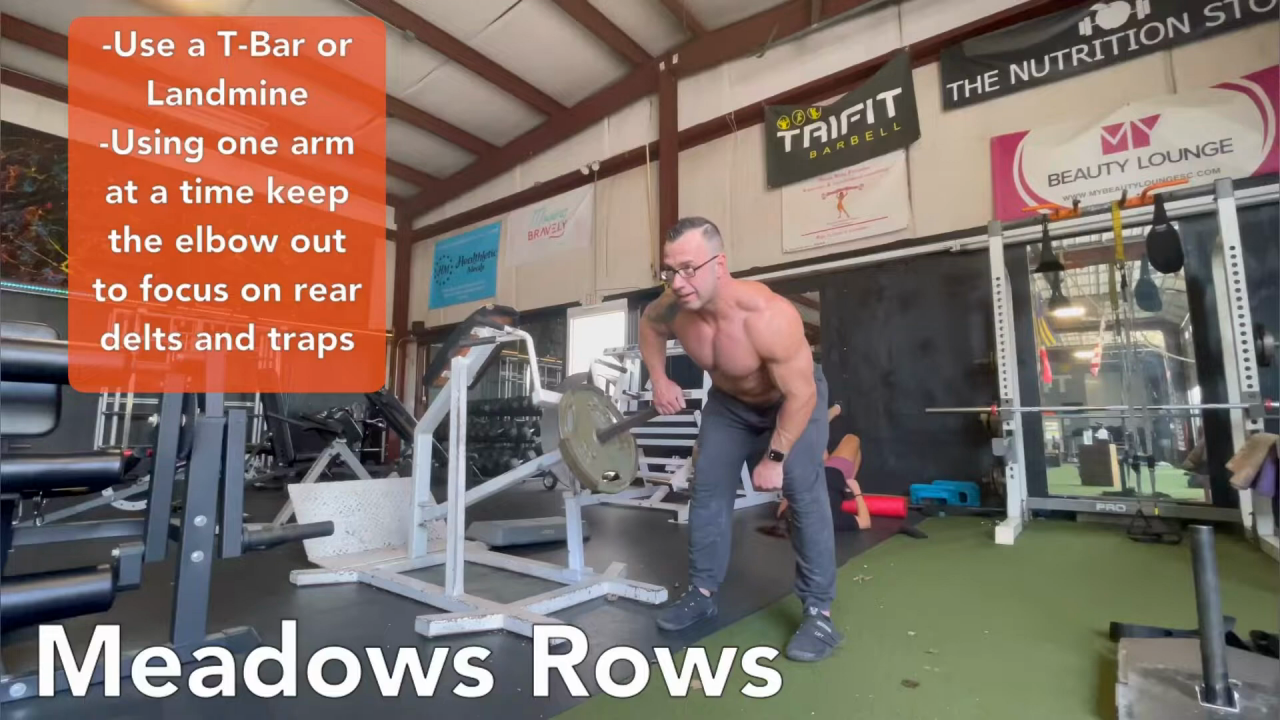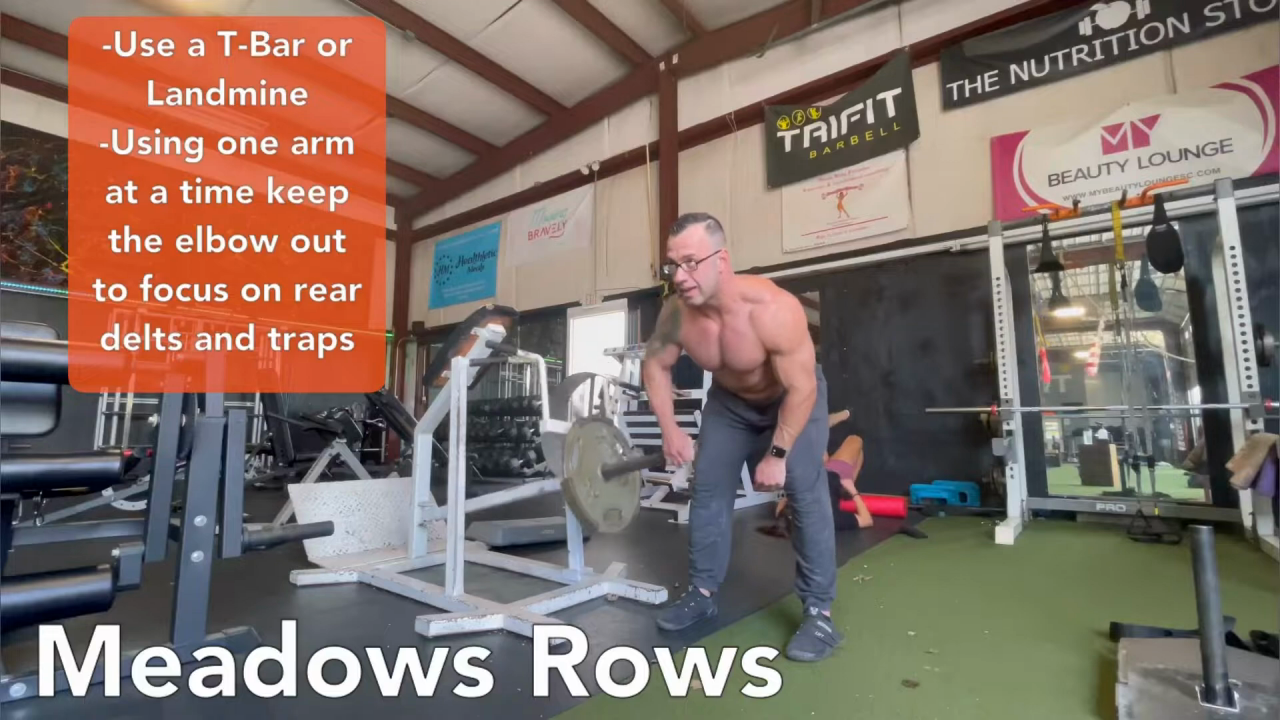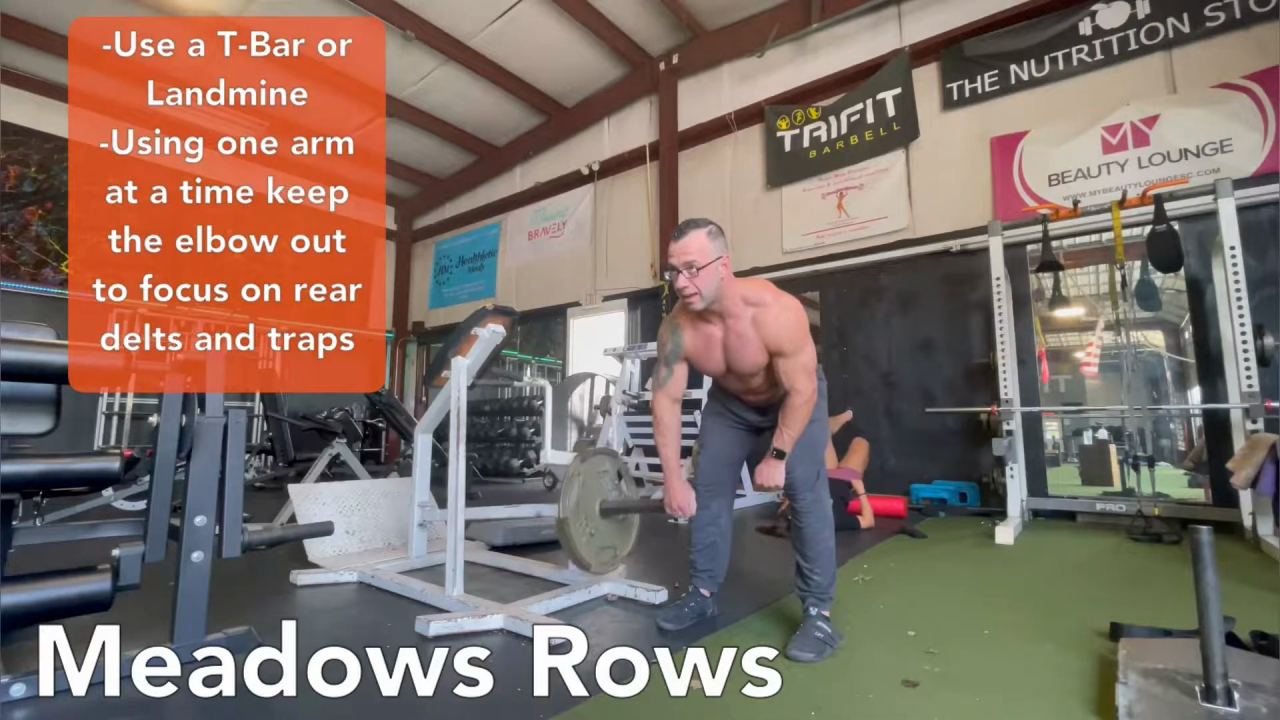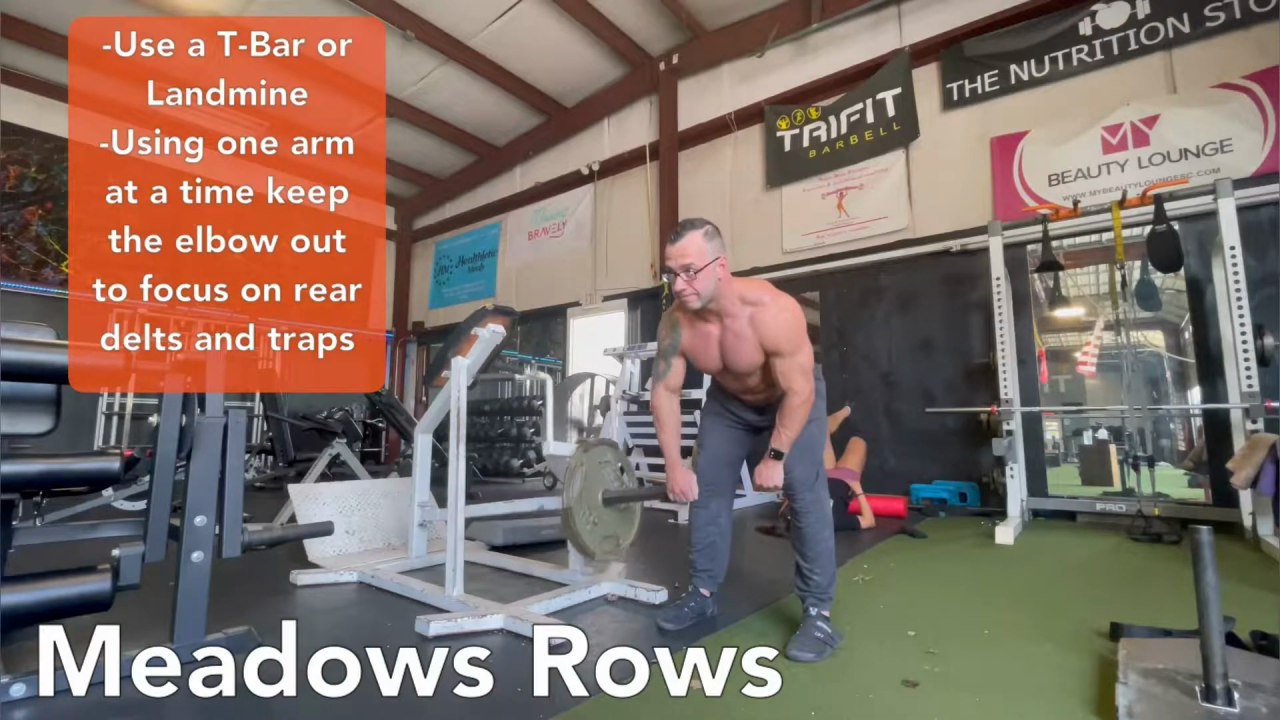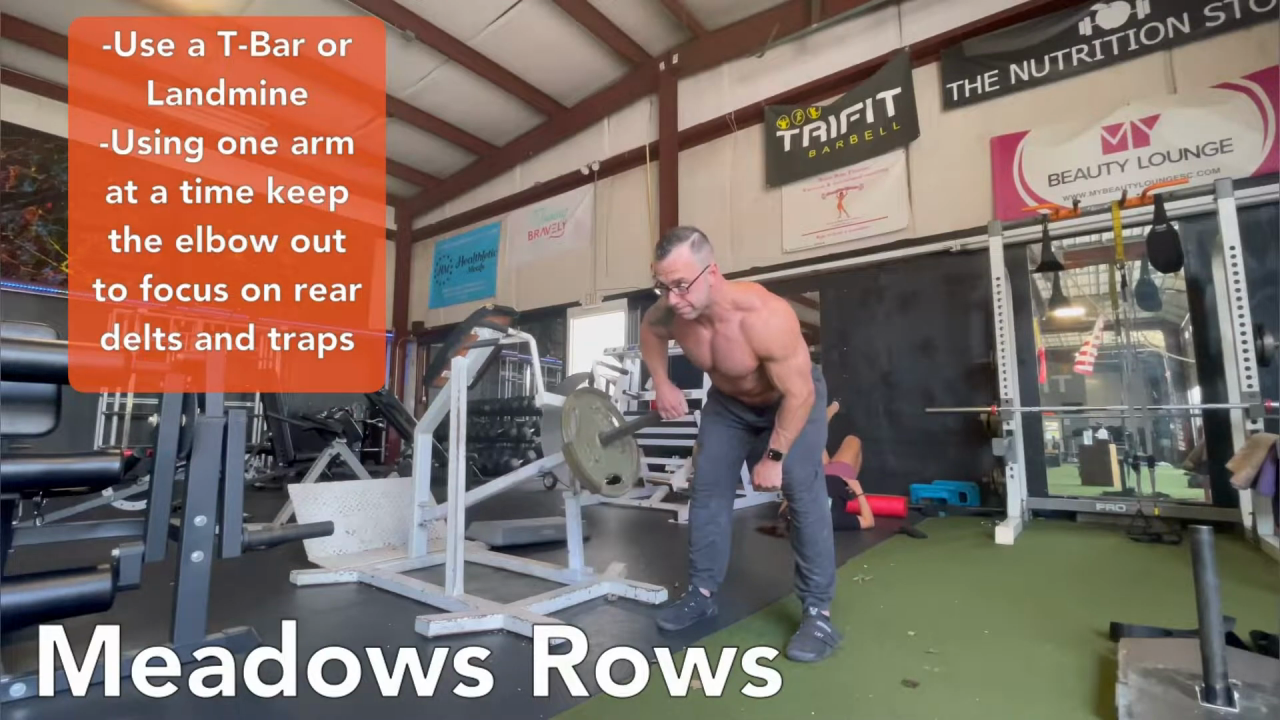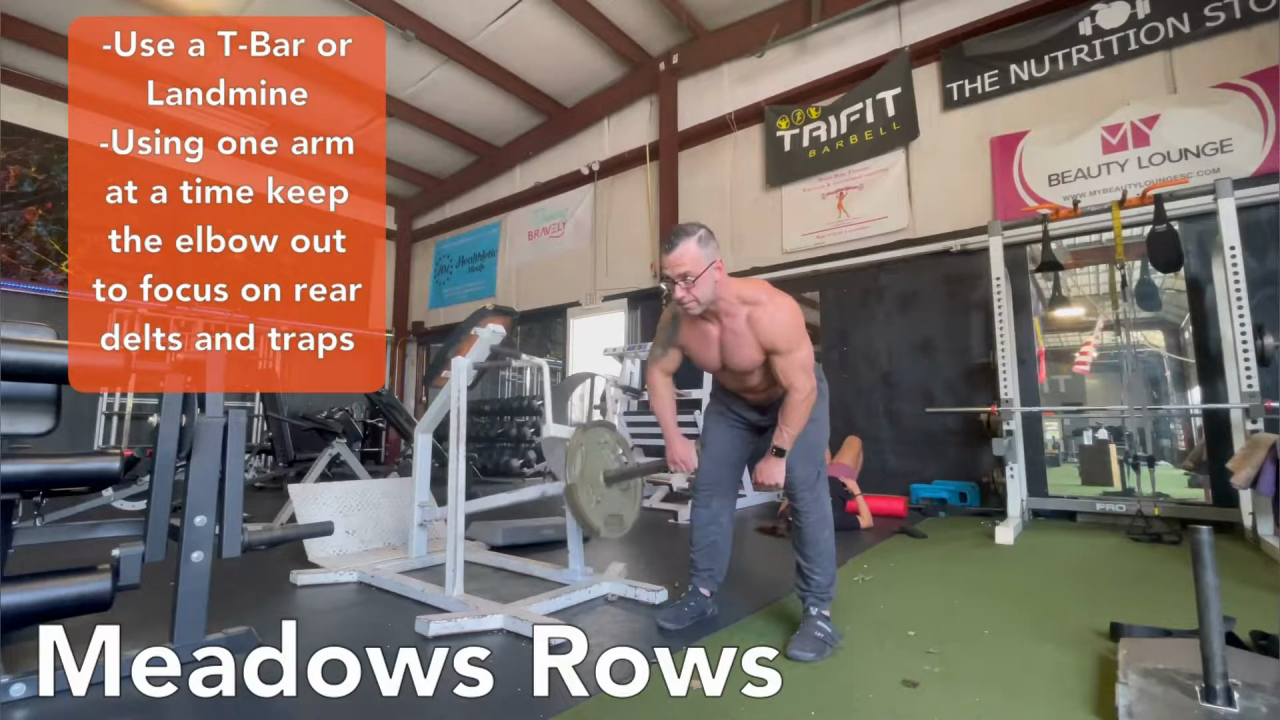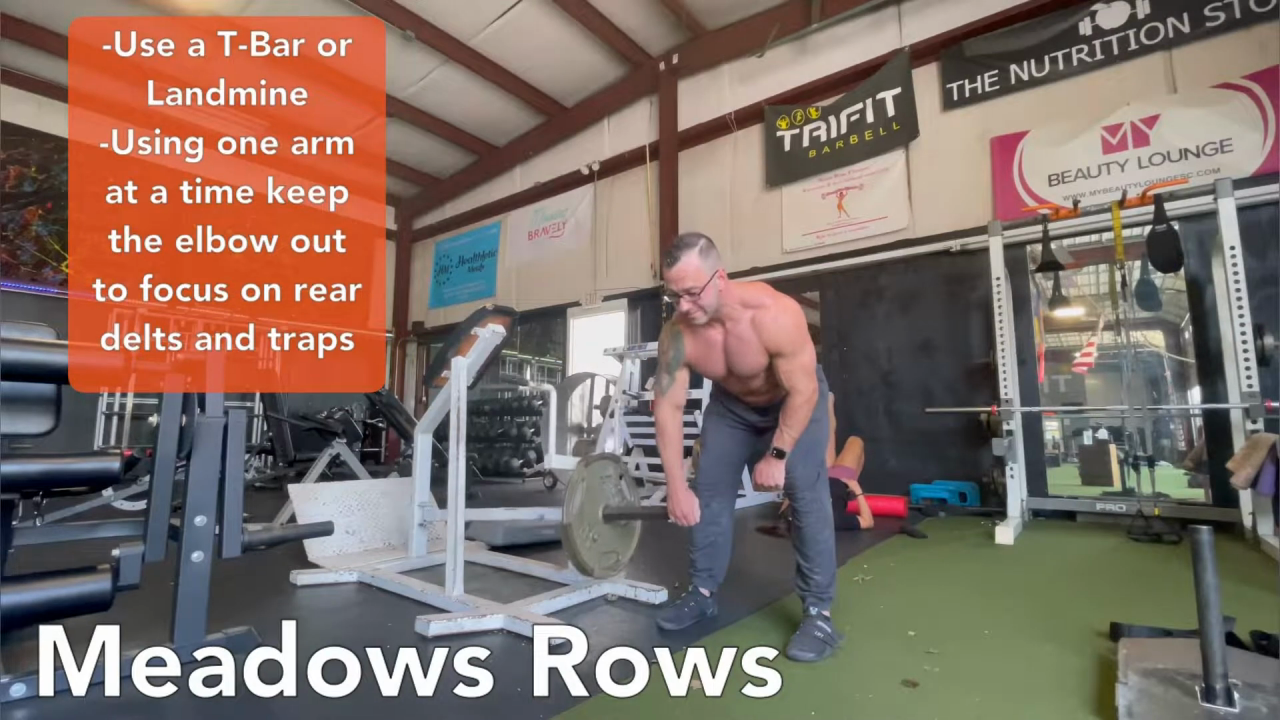
dt=0.4s
person 1, frame 1
left shoulder: (768, 316)
right shoulder: (675, 306)
left elbow: (801, 395)
right elbow: (648, 323)
left wrist: (775, 458)
right wrist: (659, 379)
left hip: (795, 397)
right hip: (729, 400)
left knee: (804, 494)
right knee: (707, 490)
left ankle: (818, 612)
right ankle: (702, 593)
person 1, frame 2
left shoulder: (772, 310)
right shoulder: (677, 314)
left elbow: (801, 390)
right elbow: (656, 363)
left wrist: (777, 455)
right wrist: (670, 430)
left hip: (793, 397)
right hip: (729, 400)
left knee: (805, 493)
right knee: (707, 489)
left ankle: (819, 613)
right ankle: (702, 593)
person 1, frame 3
left shoulder: (775, 312)
right shoulder: (677, 328)
left elbow: (802, 391)
right elbow: (666, 400)
left wrist: (777, 456)
right wrist: (673, 478)
left hip: (794, 397)
right hip: (729, 401)
left knee: (806, 493)
right knee: (707, 491)
left ankle: (818, 612)
right ankle: (702, 593)
person 1, frame 4
left shoulder: (772, 312)
right shoulder: (676, 322)
left elbow: (798, 392)
right elbow: (664, 391)
left wrist: (775, 457)
right wrist: (674, 465)
left hip: (792, 397)
right hip: (728, 401)
left knee: (804, 494)
right knee: (705, 489)
left ankle: (818, 613)
right ankle: (702, 593)
person 1, frame 5
left shoulder: (764, 317)
right shoulder: (673, 312)
left elbow: (799, 394)
right elbow: (647, 329)
left wrist: (775, 456)
right wrist: (662, 384)
left hip: (794, 397)
right hip: (728, 401)
left knee: (803, 493)
right knee: (707, 490)
left ankle: (817, 611)
right ankle: (702, 593)
person 1, frame 6
left shoulder: (770, 311)
right shoulder: (677, 320)
left elbow: (801, 389)
right elbow: (659, 371)
left wrist: (777, 453)
right wrist: (673, 439)
left hip: (796, 397)
right hip: (731, 401)
left knee: (805, 493)
right knee: (709, 489)
left ankle: (819, 613)
right ankle: (703, 593)
person 1, frame 7
left shoulder: (774, 314)
right shoulder: (676, 334)
left elbow: (803, 391)
right elbow: (669, 408)
left wrist: (777, 456)
right wrist: (676, 487)
left hip: (795, 398)
right hip: (731, 403)
left knee: (806, 494)
right knee: (707, 491)
left ankle: (818, 612)
right ankle: (703, 593)
